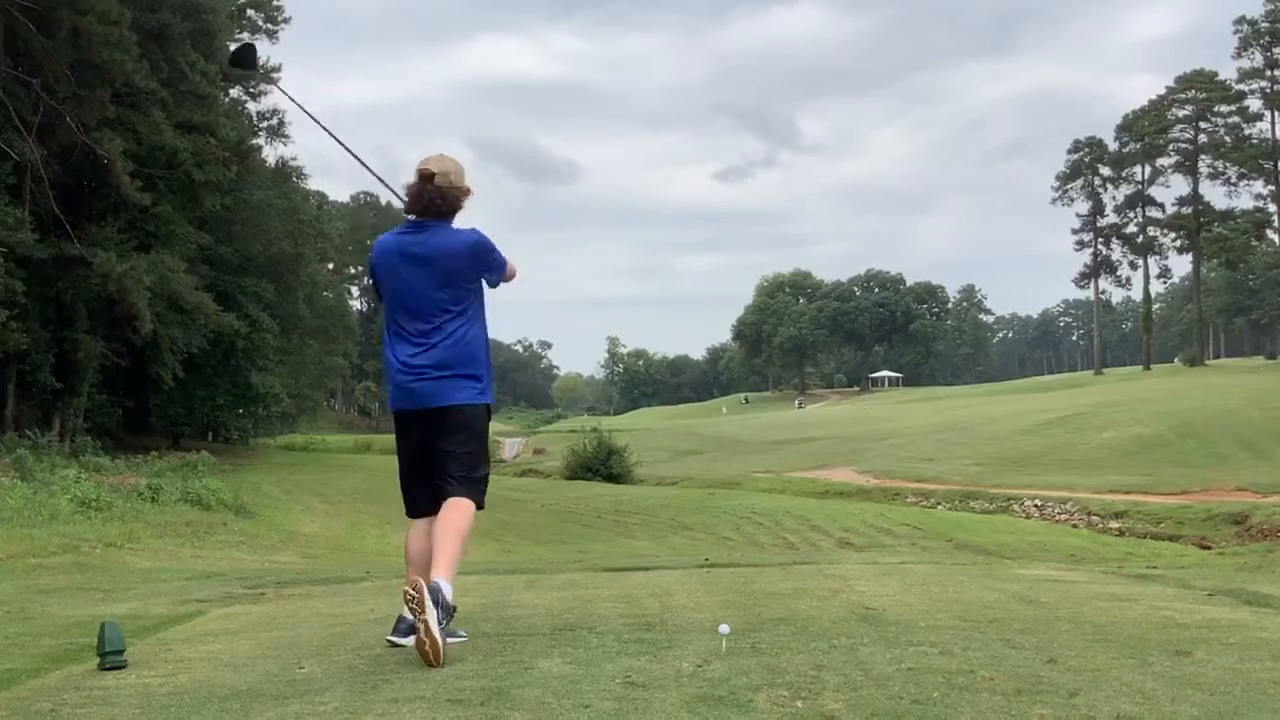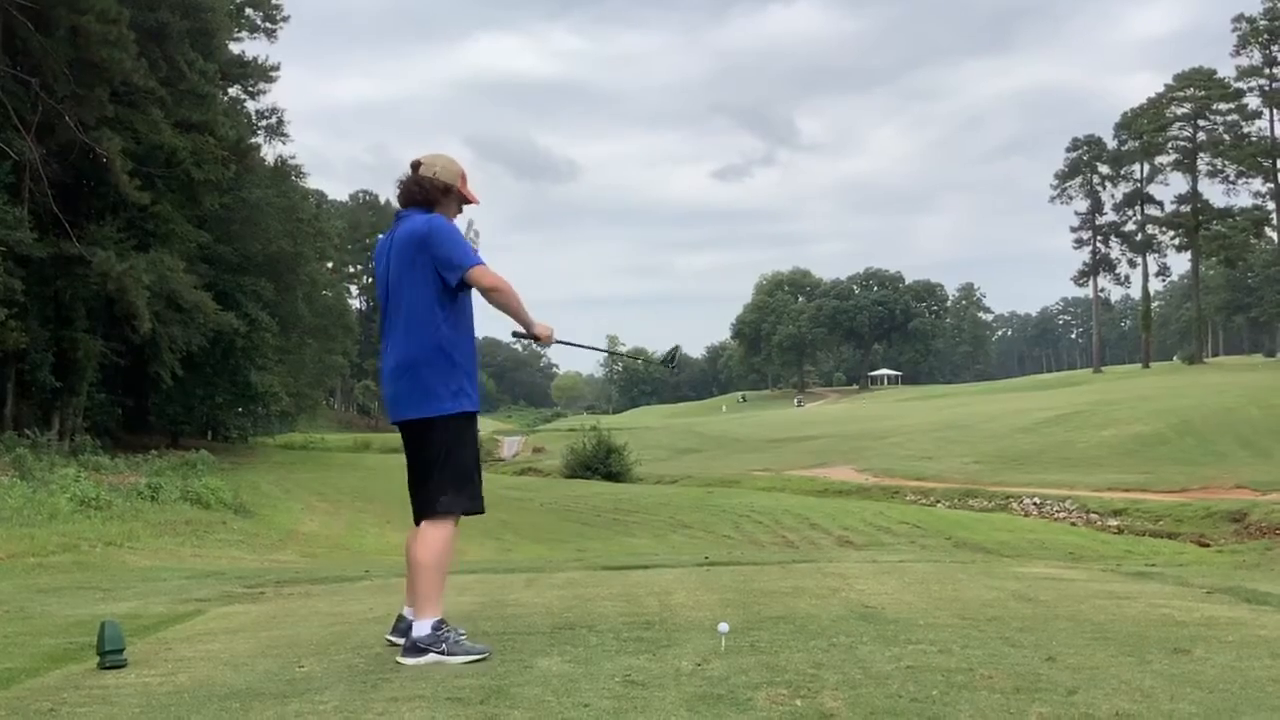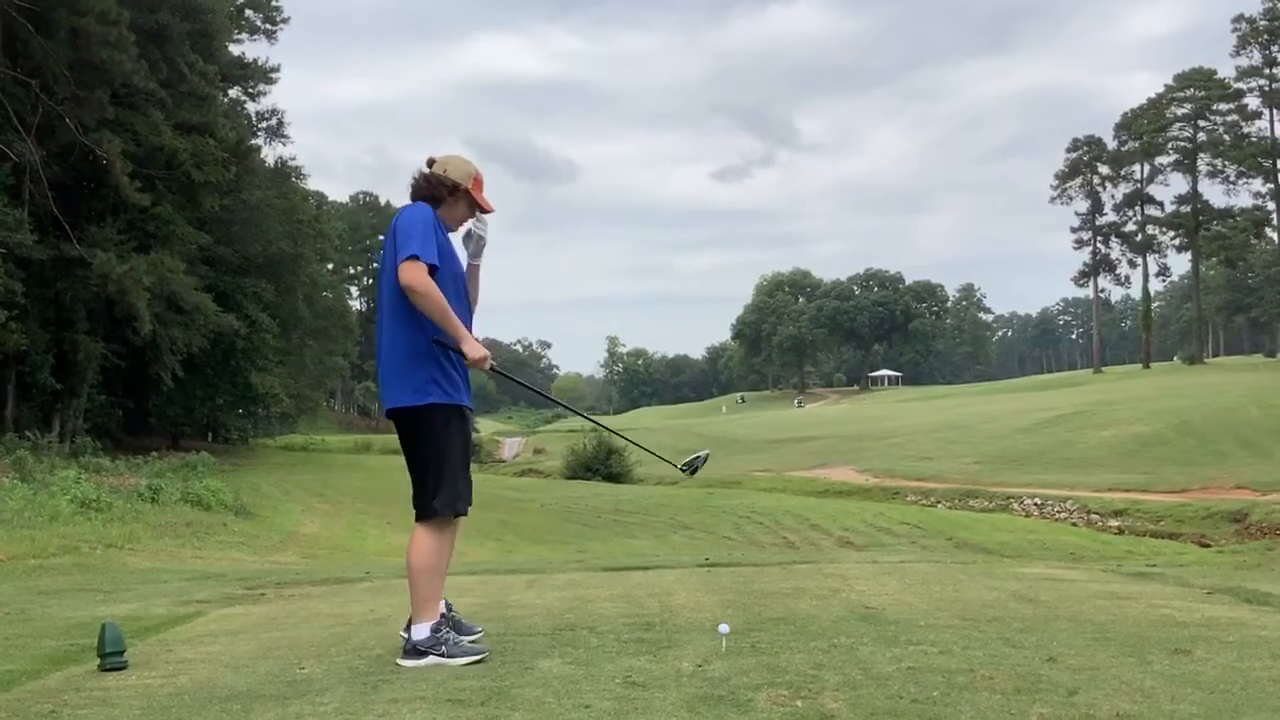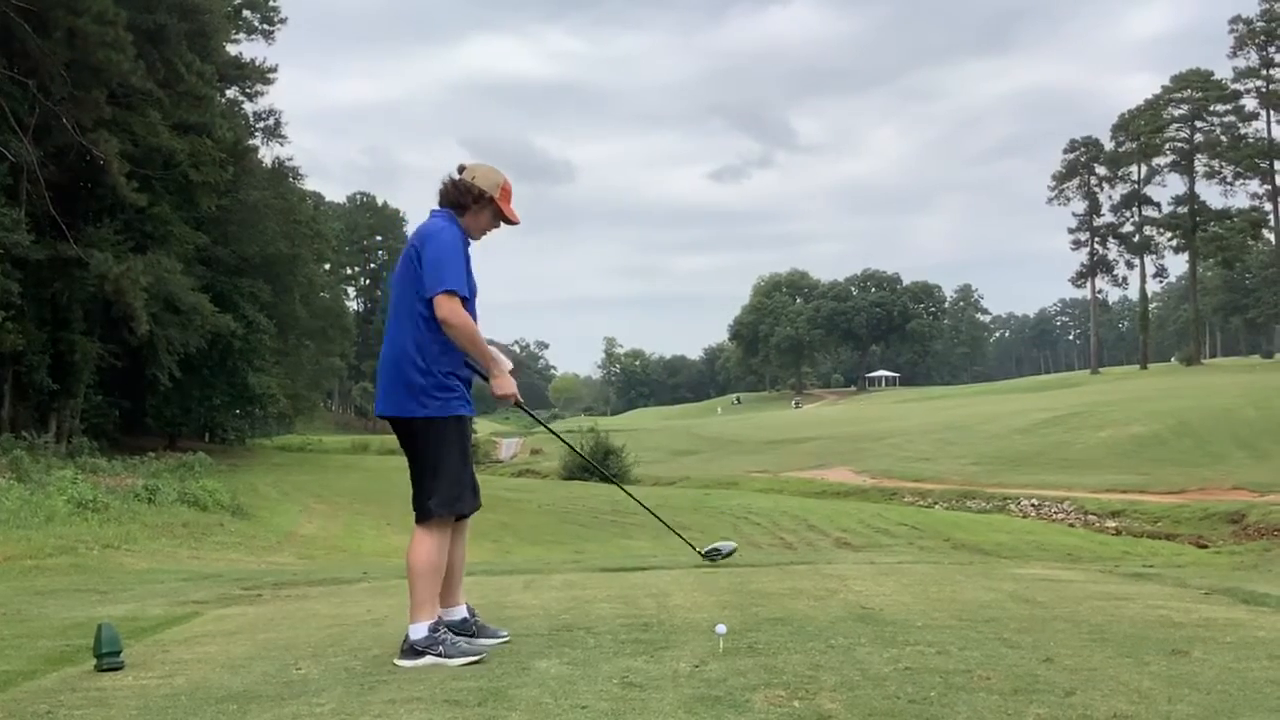
dt=0.4s
person 1, frame 1
left shoulder: (384, 249)
right shoulder: (469, 245)
right elbow: (507, 273)
left hip: (408, 394)
right hip: (461, 390)
left knee: (423, 506)
right knee: (461, 493)
left ankle: (414, 615)
right ankle: (438, 589)
person 1, frame 2
left shoulder: (387, 242)
right shoulder: (432, 229)
right elbow: (487, 281)
left wrist: (459, 254)
right wrist: (531, 324)
left hip: (408, 390)
right hip: (440, 389)
left knee: (429, 509)
right knee: (444, 508)
left ankle: (411, 616)
right ankle: (426, 632)
person 1, frame 3
left shoulder: (428, 232)
right shoulder: (416, 216)
left elbow: (460, 306)
right elbow: (414, 279)
left wrist: (474, 259)
right wrist: (466, 340)
left hip: (437, 385)
right hip: (426, 386)
left knee: (447, 506)
right knee: (436, 510)
left ankle: (433, 610)
right ankle: (423, 636)
person 1, frame 4
left shoulder: (440, 235)
right shoulder: (442, 233)
right elbow: (448, 313)
left wrist: (484, 354)
right wrist: (494, 370)
left hip: (435, 390)
right hip: (428, 393)
left knee: (459, 508)
right knee: (437, 512)
left ankle: (453, 615)
right ankle: (422, 636)
